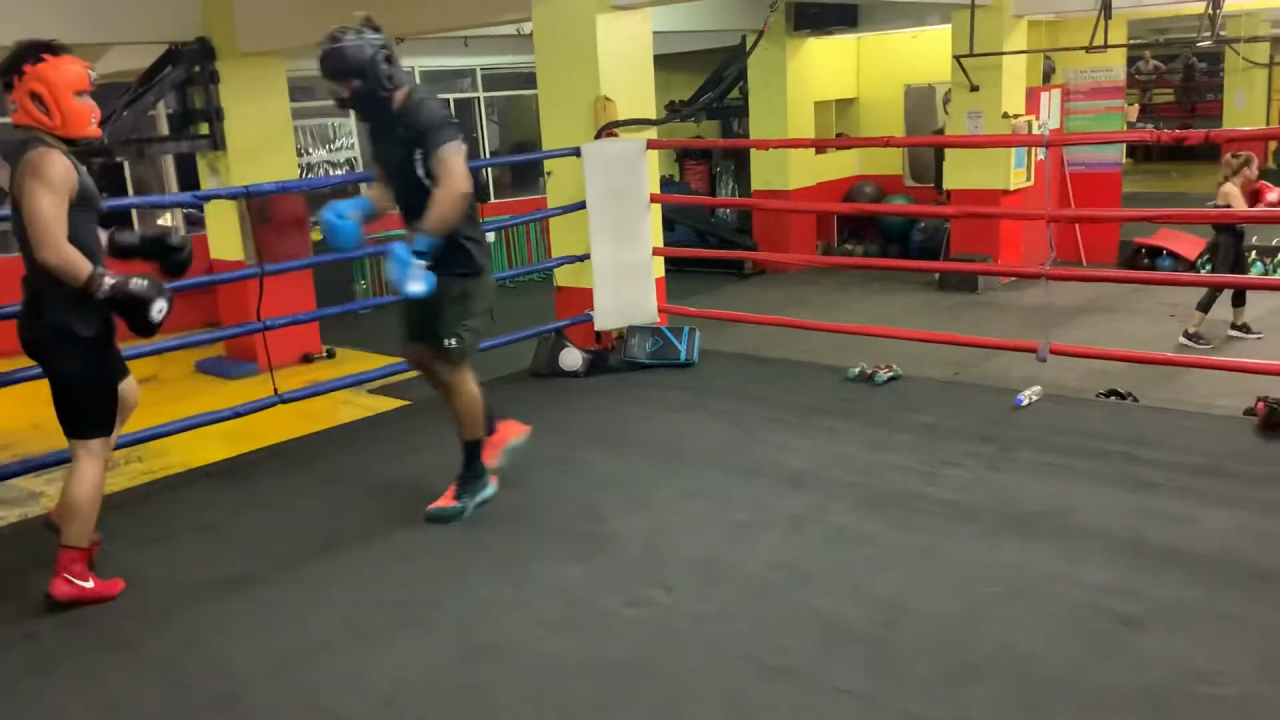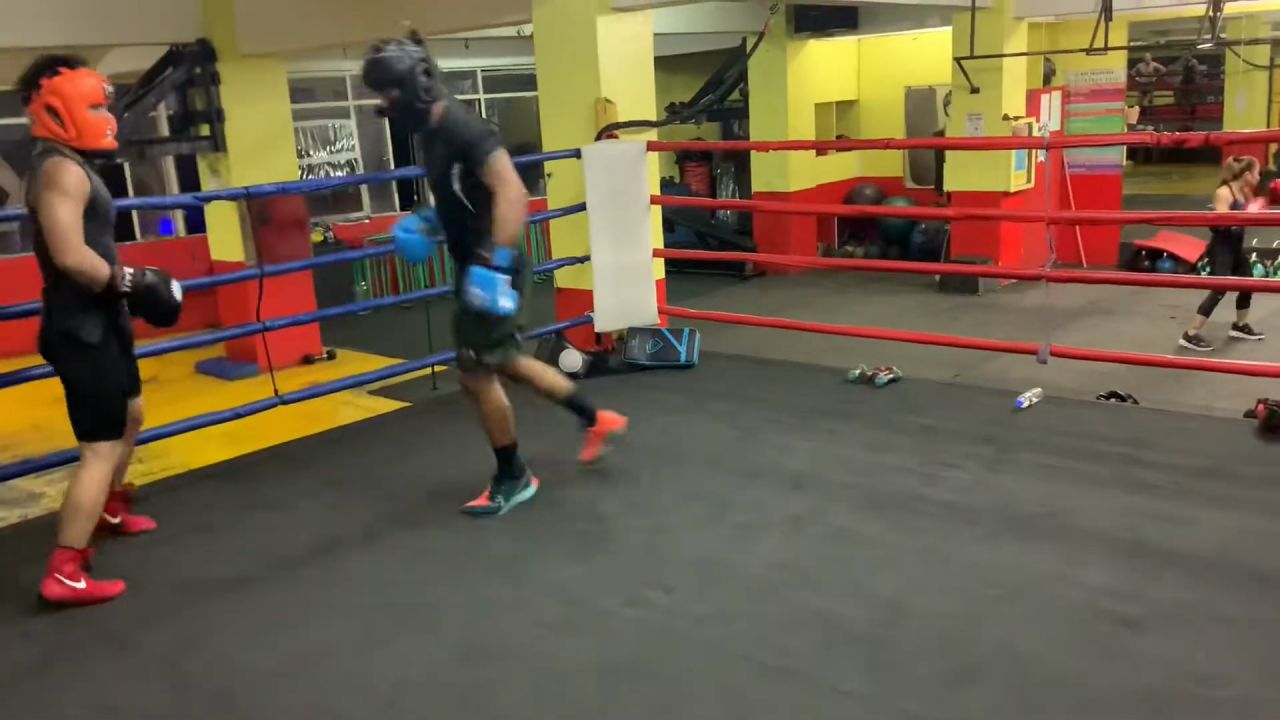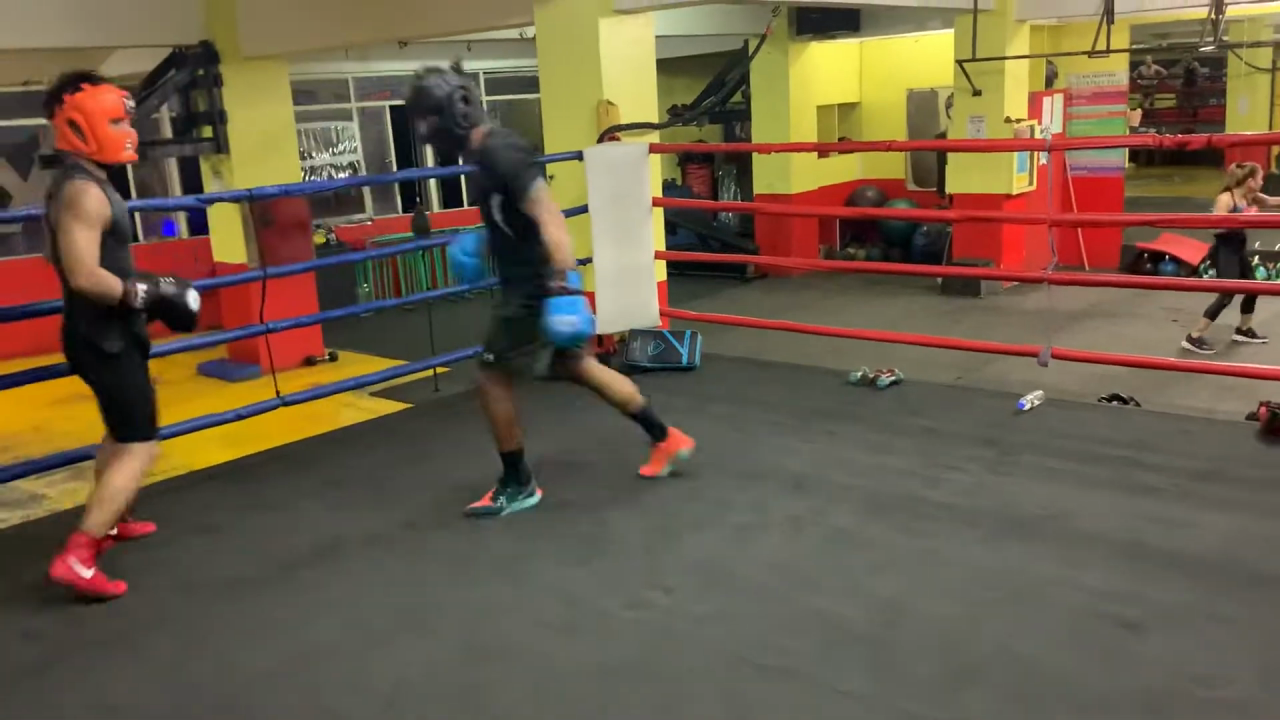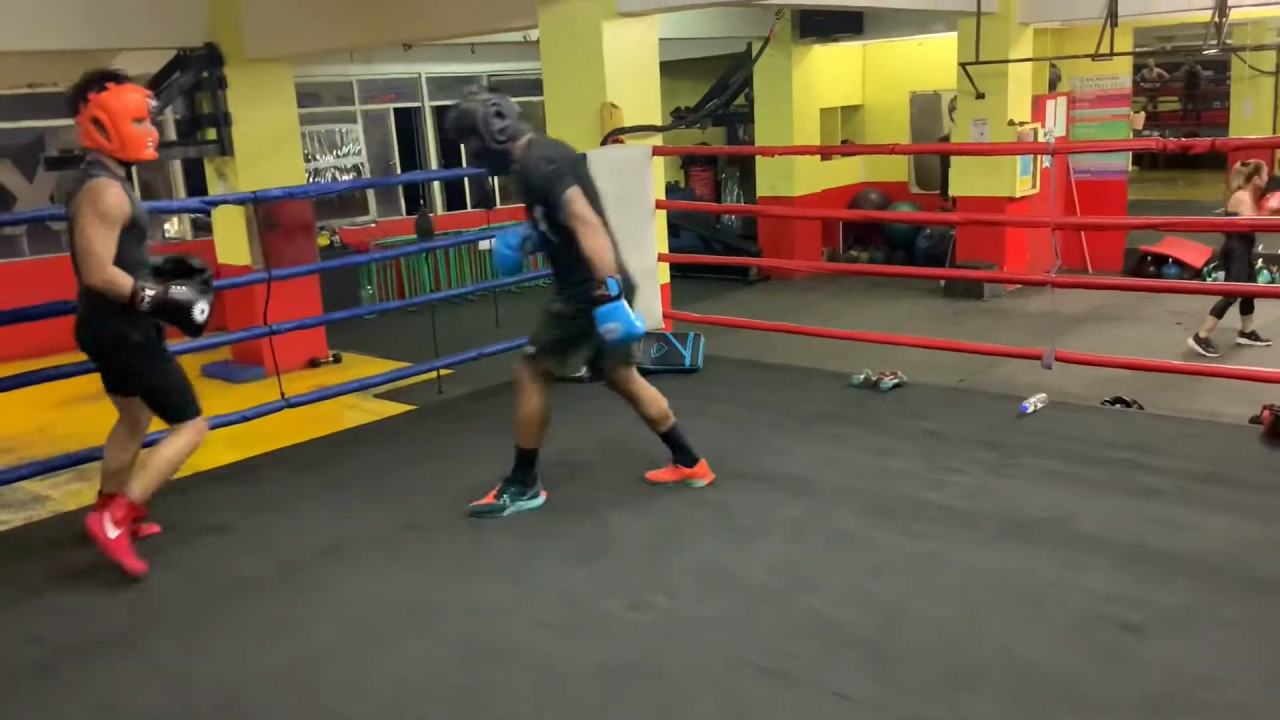
dt=0.1s
person 1, frame 1
left shoulder: (47, 157)
right shoulder: (46, 161)
right elbow: (54, 250)
left wrist: (138, 245)
right wrist: (120, 290)
left hip: (57, 319)
right hip: (70, 322)
left knee: (121, 397)
right knee: (91, 446)
left ankle: (75, 517)
right ankle: (71, 572)
person 1, frame 2
left shoulder: (65, 168)
right shoulder: (61, 171)
right elbow: (70, 255)
left wrist: (128, 279)
right wrist: (138, 283)
left hip: (94, 325)
right hip: (83, 330)
left knee: (127, 413)
right knee: (101, 449)
left ankle: (113, 509)
right ankle: (64, 573)
person 1, frame 3
left shoulder: (86, 185)
right shoulder: (81, 191)
right elbow: (84, 277)
left wrist: (146, 293)
right wrist: (153, 294)
left hip: (111, 333)
right hip: (104, 340)
left knee: (129, 429)
right knee: (136, 449)
left ankle: (108, 519)
right ankle: (77, 559)
person 1, frame 4
left shoulder: (105, 182)
right shoulder: (103, 190)
right elbow: (97, 274)
left wrist: (166, 268)
right wrist: (163, 298)
left hip: (115, 327)
right hip: (121, 332)
left knee: (134, 416)
right knee: (190, 426)
left ankle: (117, 511)
right ankle: (112, 516)
person 2, frame 1
left shoulder: (425, 116)
right shoulder: (382, 120)
left elbow: (458, 187)
left wrist: (415, 247)
right wrist: (357, 208)
left hip: (455, 262)
right hip: (432, 260)
left knee: (452, 367)
right knee: (422, 355)
left ankle: (475, 476)
right ankle: (495, 430)
person 2, frame 2
left shoulder: (461, 129)
right shoulder: (433, 130)
left elbow: (511, 194)
left wrist: (491, 264)
right wrist: (424, 224)
left hip: (490, 269)
right hip: (483, 266)
left knee: (476, 376)
right knee: (504, 360)
left ankle: (513, 477)
right ankle: (598, 420)
person 2, frame 3
left shoulder: (500, 155)
right shoulder: (486, 150)
left elbow: (549, 220)
left wrist: (566, 290)
right wrist: (486, 244)
left hip: (536, 286)
right hip: (533, 283)
left knee: (492, 380)
right knee: (578, 367)
left ankle: (517, 484)
right ankle: (666, 438)
person 2, frame 4
left shoulder: (540, 165)
right shoulder: (545, 154)
left elbow: (590, 227)
left wrist: (612, 297)
right wrist: (531, 242)
left hip: (588, 295)
right hip: (603, 287)
left knee: (531, 375)
right knee: (623, 376)
left ankle: (522, 485)
right ankle: (689, 462)
person 3, frame 1
left shoulder: (1235, 188)
right shoulder: (1230, 189)
left wrist: (1262, 201)
right wrist: (1266, 202)
left hip: (1234, 243)
right hip: (1224, 243)
right knee: (1216, 288)
left ankle: (1238, 325)
right ankle: (1190, 333)
person 3, frame 2
left shoulder: (1245, 192)
right shoulder: (1223, 192)
left elbow: (1260, 204)
right elbow: (1219, 223)
right wrist: (1247, 214)
left hip: (1235, 246)
right hip: (1221, 248)
right knee: (1218, 291)
left ankle: (1240, 326)
right ankle: (1190, 335)
person 3, frame 3
left shoulder: (1250, 197)
right shoulder: (1225, 198)
left elbow: (1271, 202)
left hip: (1238, 250)
right hip: (1224, 251)
right knee: (1227, 295)
left ankle: (1243, 330)
right ankle: (1194, 337)
person 3, frame 4
left shoulder: (1246, 195)
right shoulder: (1242, 197)
left hip: (1241, 249)
right hip: (1236, 250)
right knee: (1231, 294)
left ankle: (1247, 333)
right ankle: (1201, 337)
